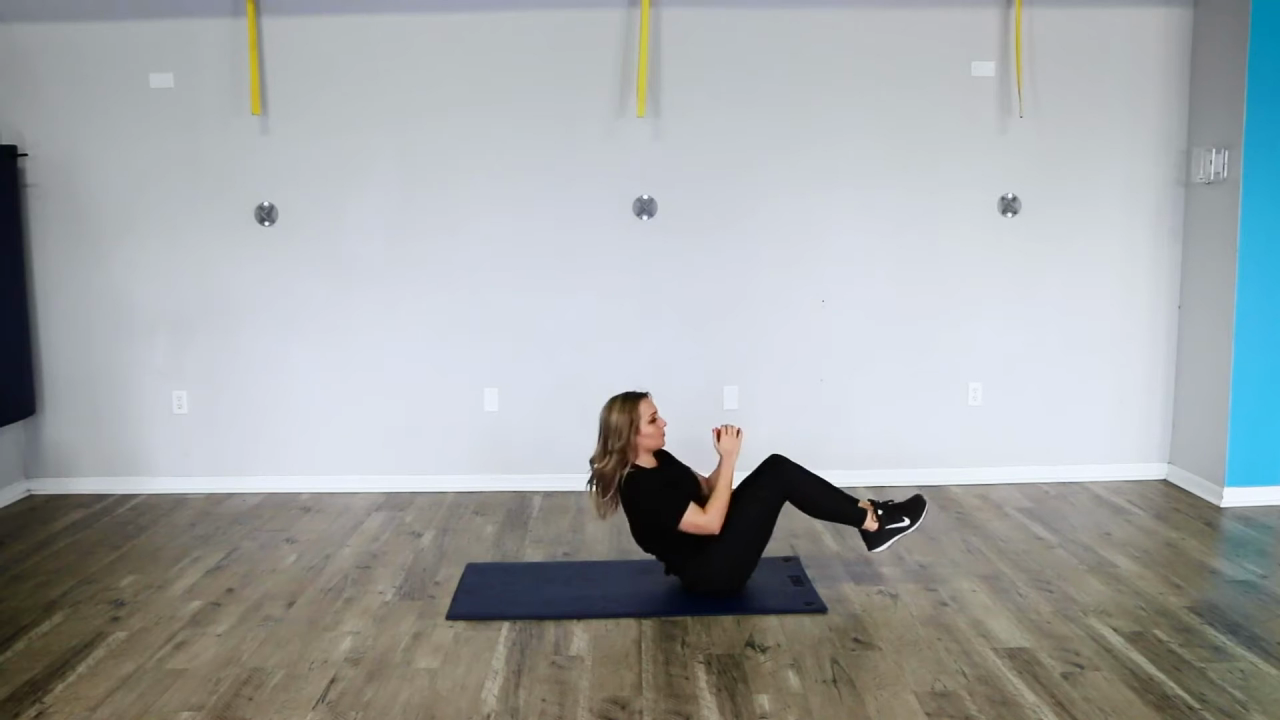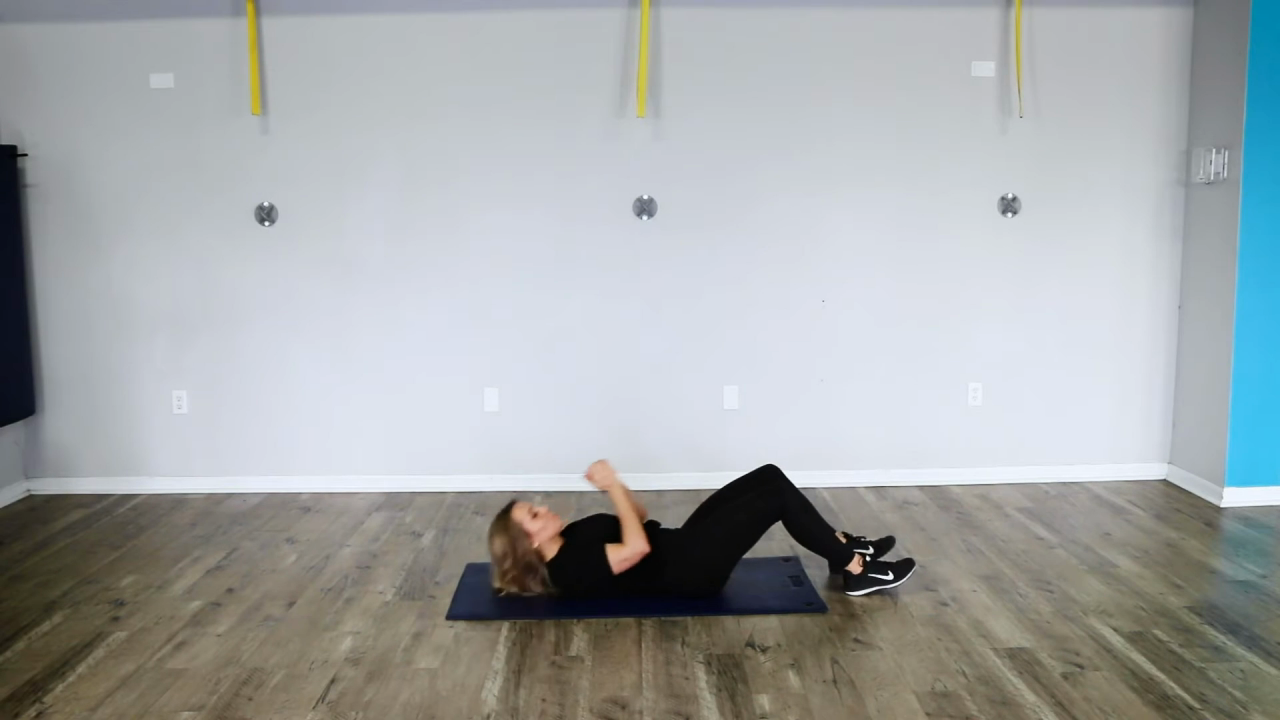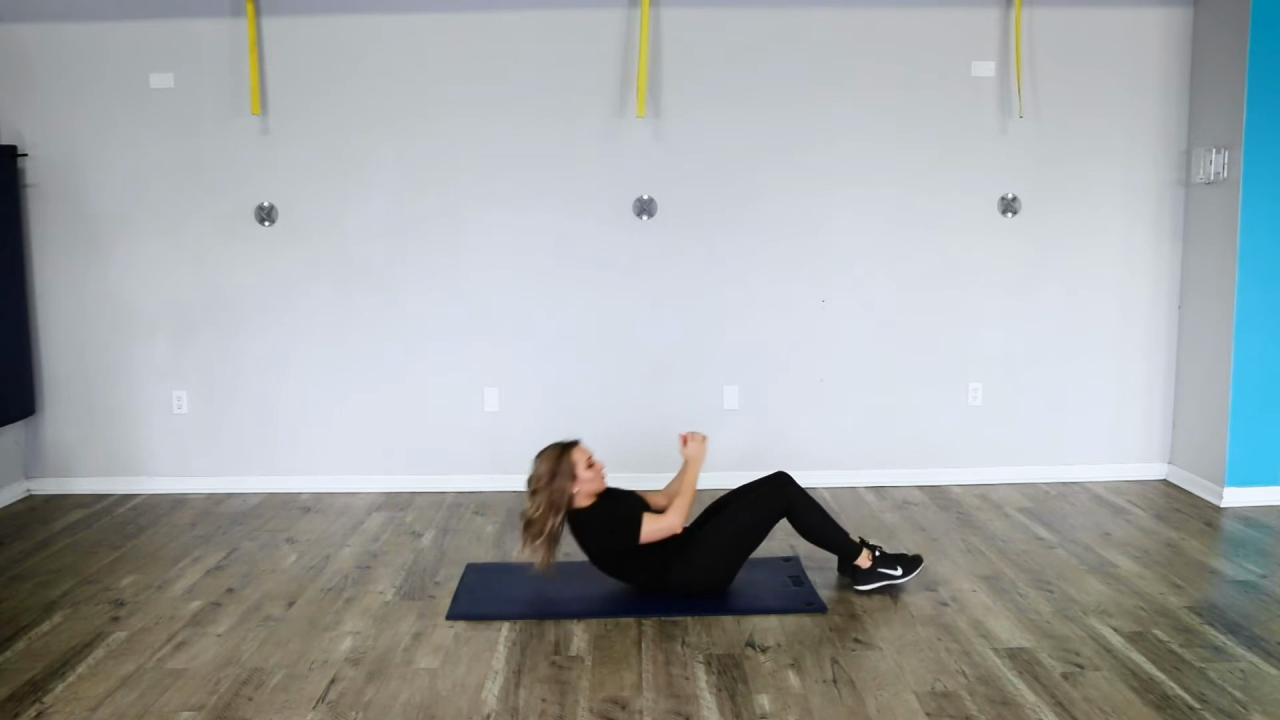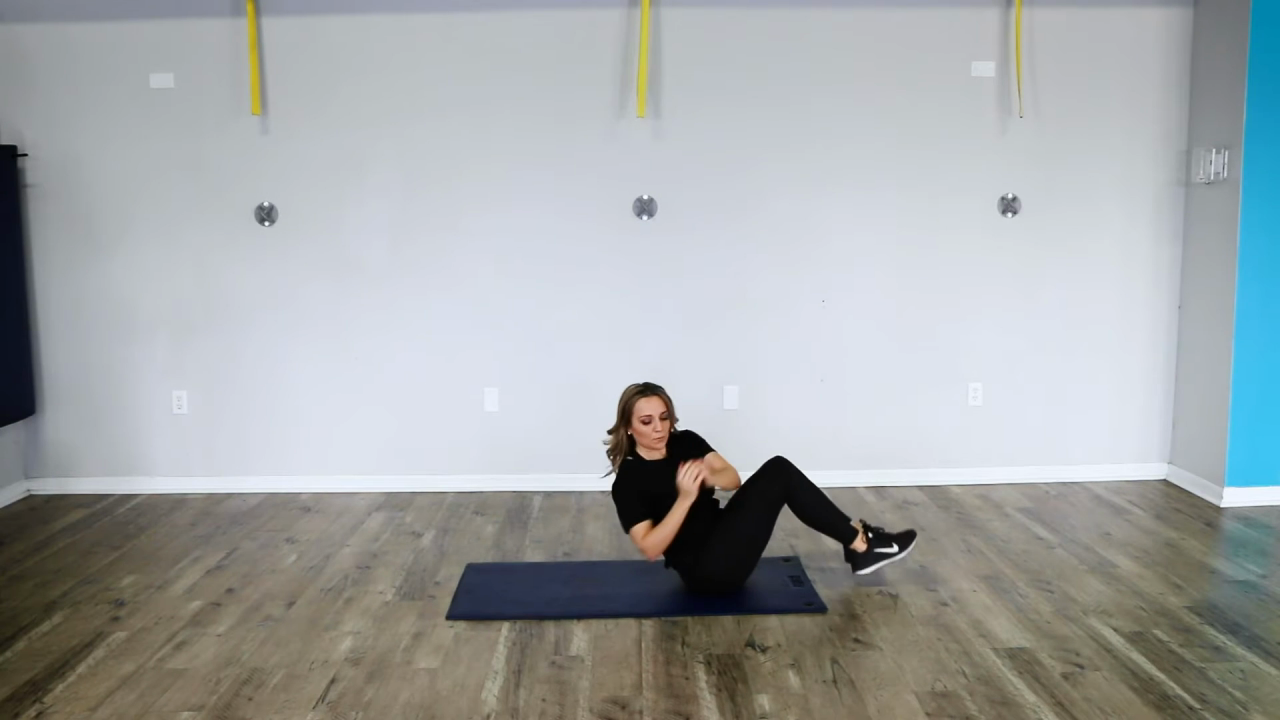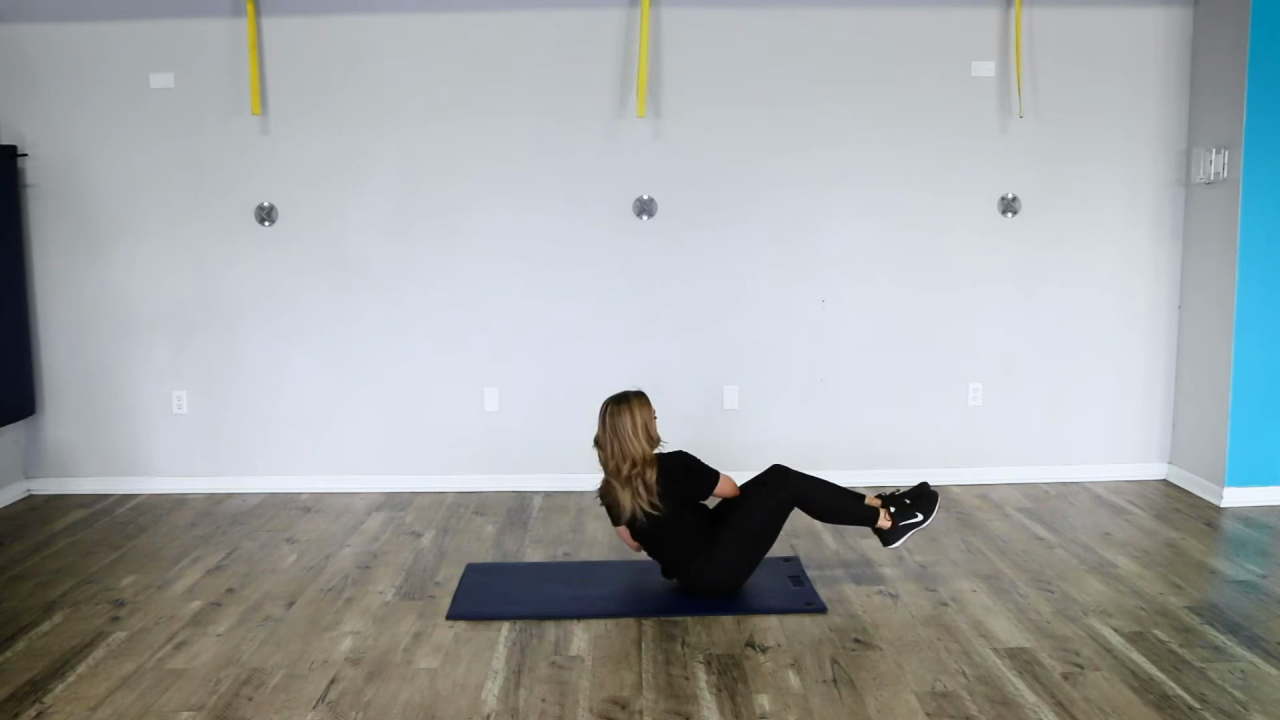
dt=1s
person 1, frame 1
left shoulder: (658, 460)
right shoulder: (641, 488)
left elbow: (706, 490)
right elbow: (710, 523)
left wrist: (724, 456)
right wrist: (730, 459)
left hip: (713, 548)
right hip: (710, 571)
left knee: (776, 466)
right knee: (781, 478)
left ankle: (870, 511)
right ankle: (874, 526)
person 1, frame 2
left shoulder: (574, 538)
right shoulder: (572, 568)
left elbow: (638, 517)
right elbow: (639, 547)
left wrist: (612, 485)
right wrist: (611, 487)
left hip: (681, 547)
right hip: (690, 570)
left knee: (769, 477)
right knee: (777, 496)
left ankle: (845, 548)
right ankle: (857, 571)
person 1, frame 3
left shoulder: (599, 500)
right shoulder: (597, 523)
left elbow: (662, 501)
right elbow: (673, 521)
left wrist: (688, 463)
right wrist: (694, 464)
left hip: (686, 551)
right hip: (691, 572)
left knee: (779, 482)
right knee: (781, 495)
left ankle: (854, 551)
right ankle: (867, 566)
person 1, frame 4
left shoulder: (684, 442)
right shoulder: (628, 482)
left elbow: (734, 479)
right elbow: (649, 548)
left wrist: (707, 478)
right wrist: (683, 499)
left hip: (720, 539)
right hip: (707, 569)
left knee: (779, 469)
right knee: (779, 479)
left ankle: (861, 540)
right ankle: (862, 548)
person 1, frame 5
left shoulder: (612, 487)
right shoulder: (674, 466)
left elbow: (633, 542)
right elbow: (730, 488)
left hip: (703, 548)
right hip: (710, 571)
left knee: (778, 476)
right knee: (790, 488)
left ankle: (878, 504)
right ankle: (886, 522)
